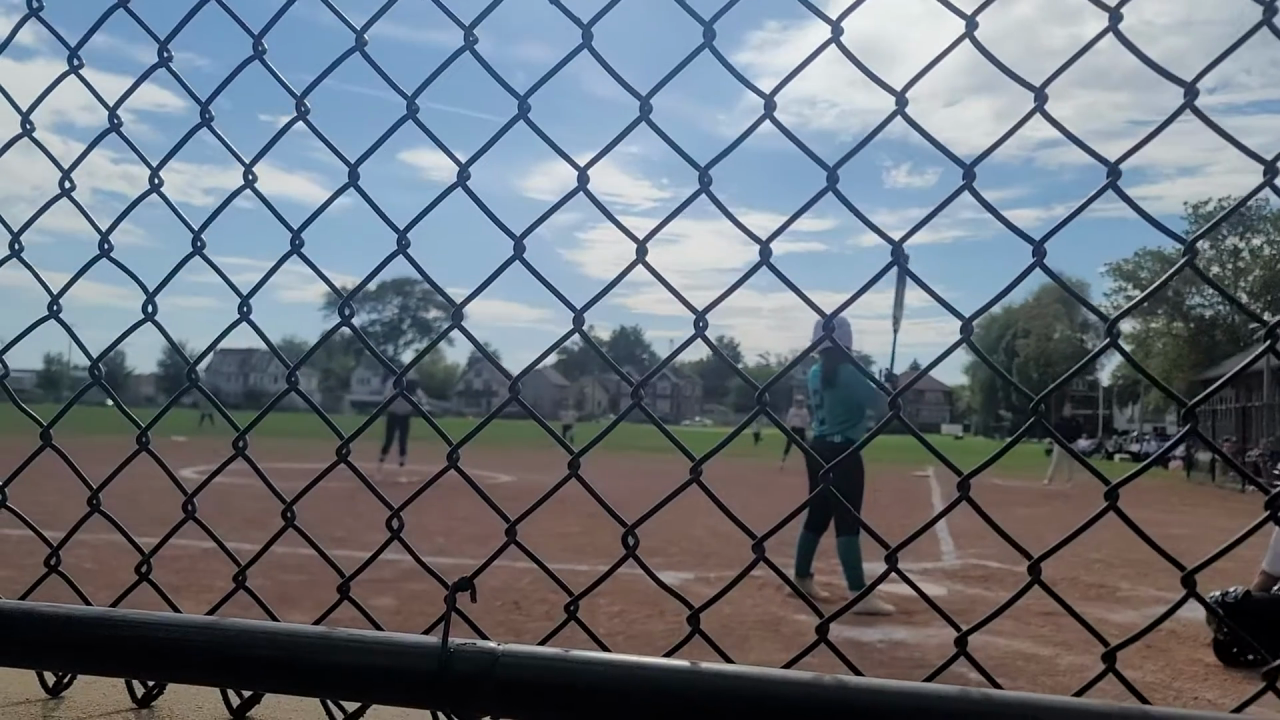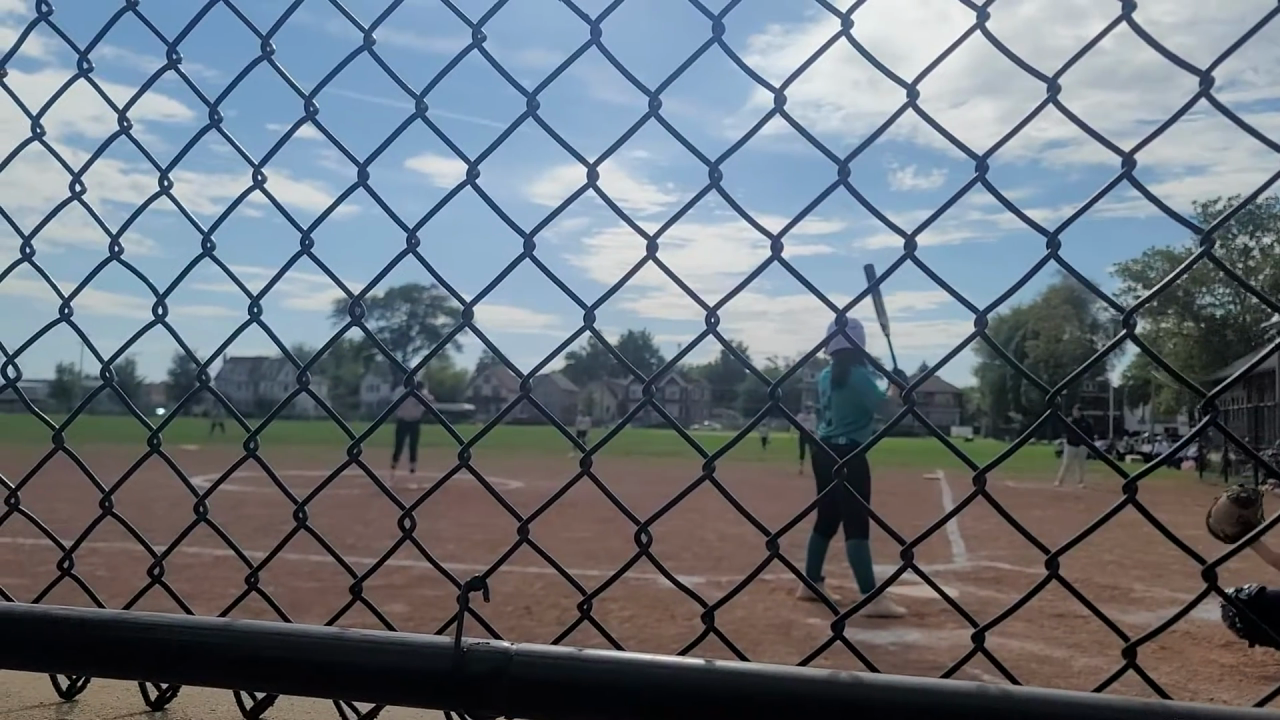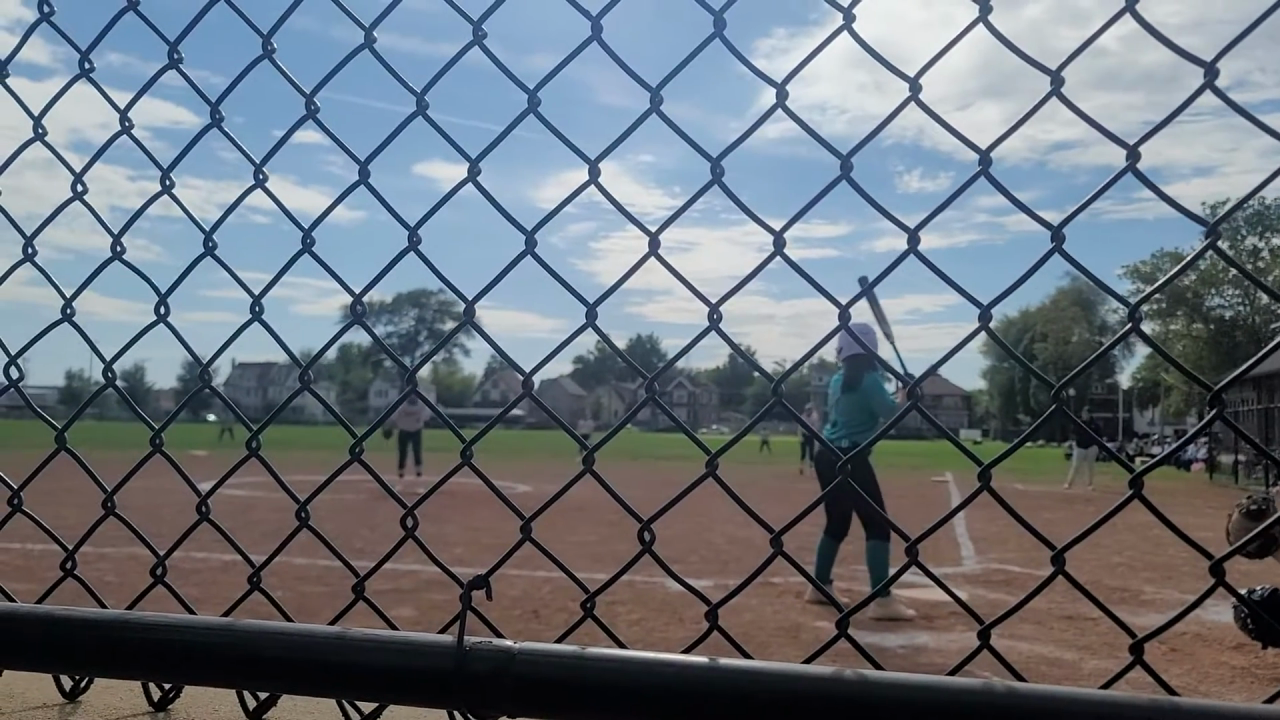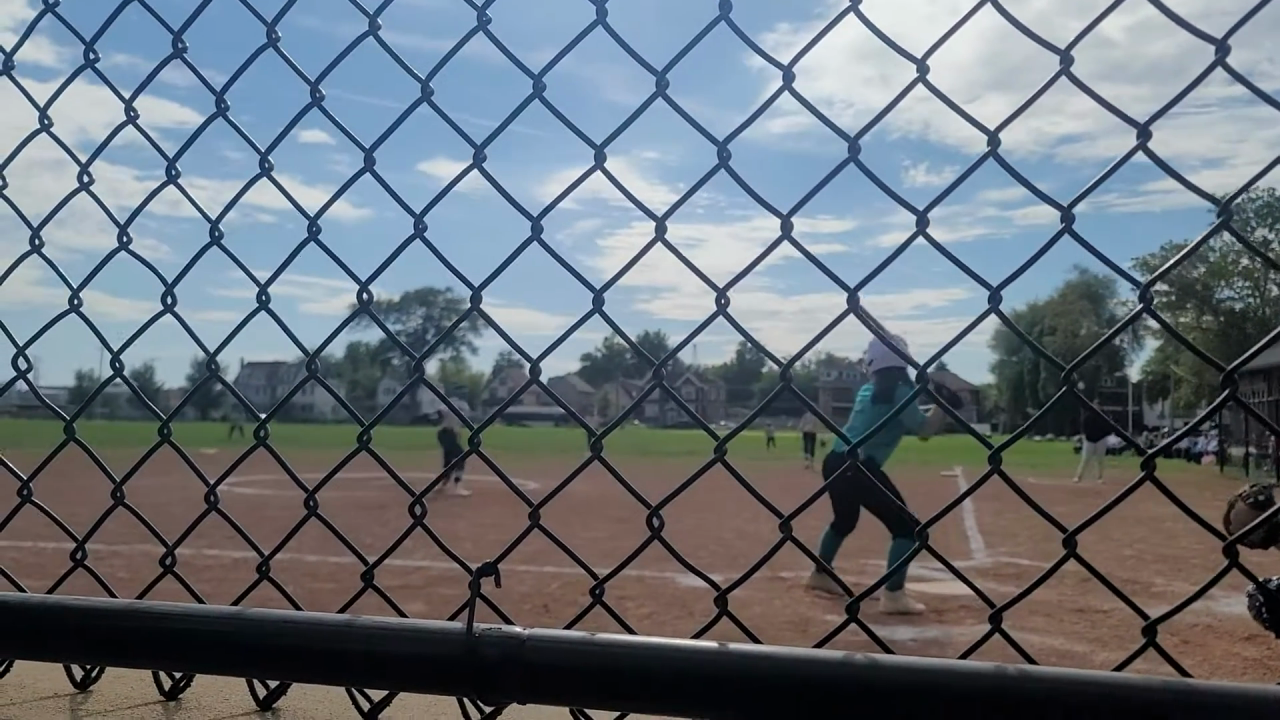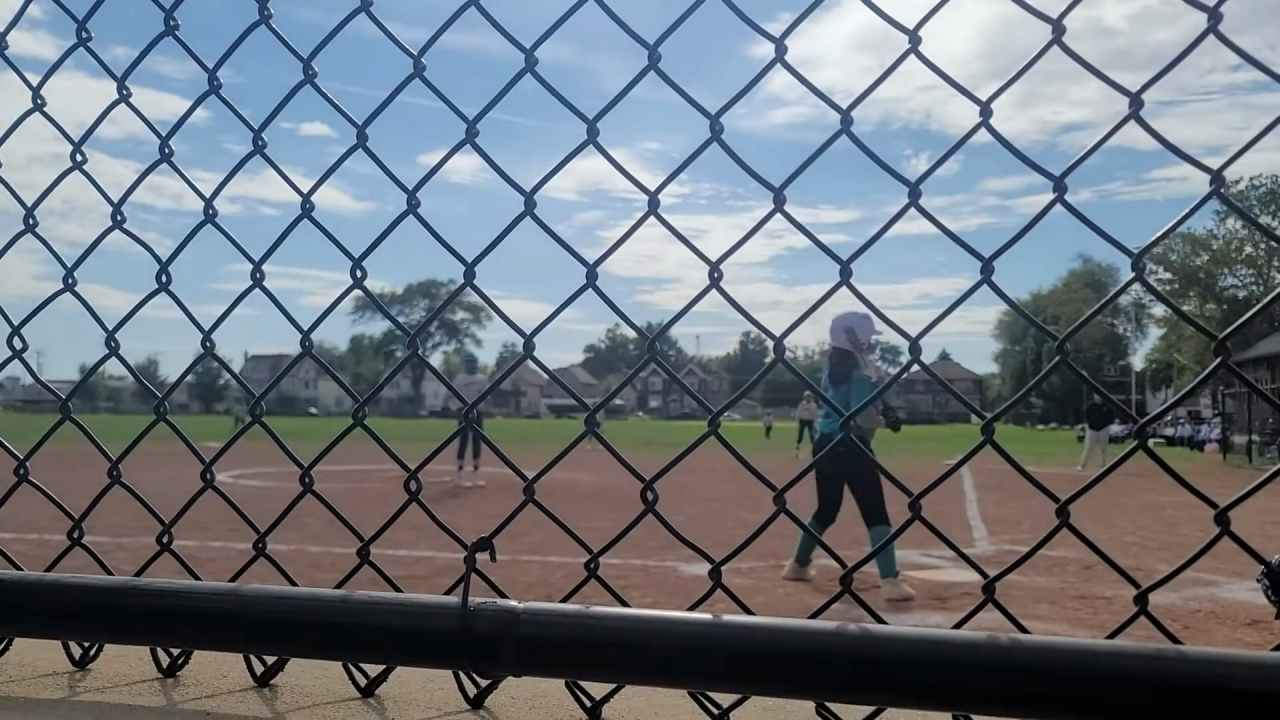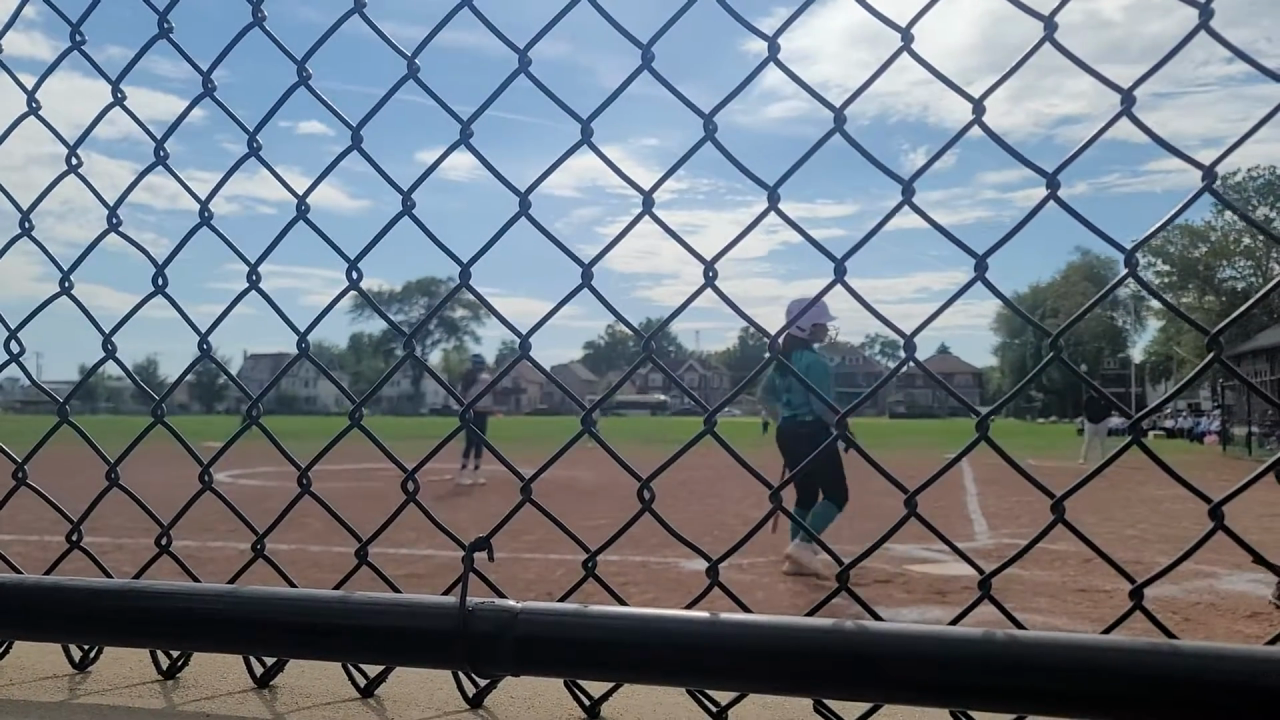
dt=0.7s
person 1, frame 1
left shoulder: (815, 374)
right shoulder: (849, 372)
right elbow: (878, 404)
left wrist: (873, 387)
right wrist: (889, 386)
left hip: (819, 450)
right hip: (842, 453)
left knee: (817, 516)
right knee: (847, 521)
left ankle: (801, 580)
right ankle: (860, 595)
person 1, frame 2
left shoulder: (826, 376)
right shoulder: (858, 374)
right elbow: (883, 407)
right wrist: (896, 386)
left hip: (824, 452)
right hip: (848, 455)
left knee: (826, 520)
right knee: (856, 524)
left ankle: (811, 584)
right ankle: (872, 598)
person 1, frame 3
left shoulder: (837, 380)
right shoulder: (868, 379)
right elbow: (892, 415)
right wrist: (907, 394)
left hip: (827, 457)
right hip: (849, 459)
left knee: (837, 524)
right knee: (877, 525)
left ankle: (820, 587)
right ankle: (882, 600)
person 1, frame 4
left shoulder: (867, 390)
right shoulder: (898, 391)
right elbow: (923, 431)
left wrist: (929, 409)
right wrist: (942, 406)
left hip: (835, 464)
right hip: (860, 468)
left knee: (844, 520)
right knee: (905, 526)
left ankle: (820, 574)
right ankle: (893, 594)
person 1, frame 5
left shoulder: (832, 372)
right shoulder: (859, 374)
right elbow: (864, 418)
left wrist: (878, 419)
right wrist: (884, 421)
left hip: (825, 447)
right hip: (850, 449)
left knee: (826, 510)
right knee: (876, 513)
left ankle: (798, 565)
right ankle: (891, 582)
person 1, frame 6
left shoulder: (783, 359)
right shoulder: (815, 361)
left elbow: (765, 395)
right elbow: (823, 407)
left hip: (787, 431)
right hip: (813, 432)
left knee: (805, 495)
right knee: (835, 494)
left ankle: (798, 558)
right ankle: (803, 546)
